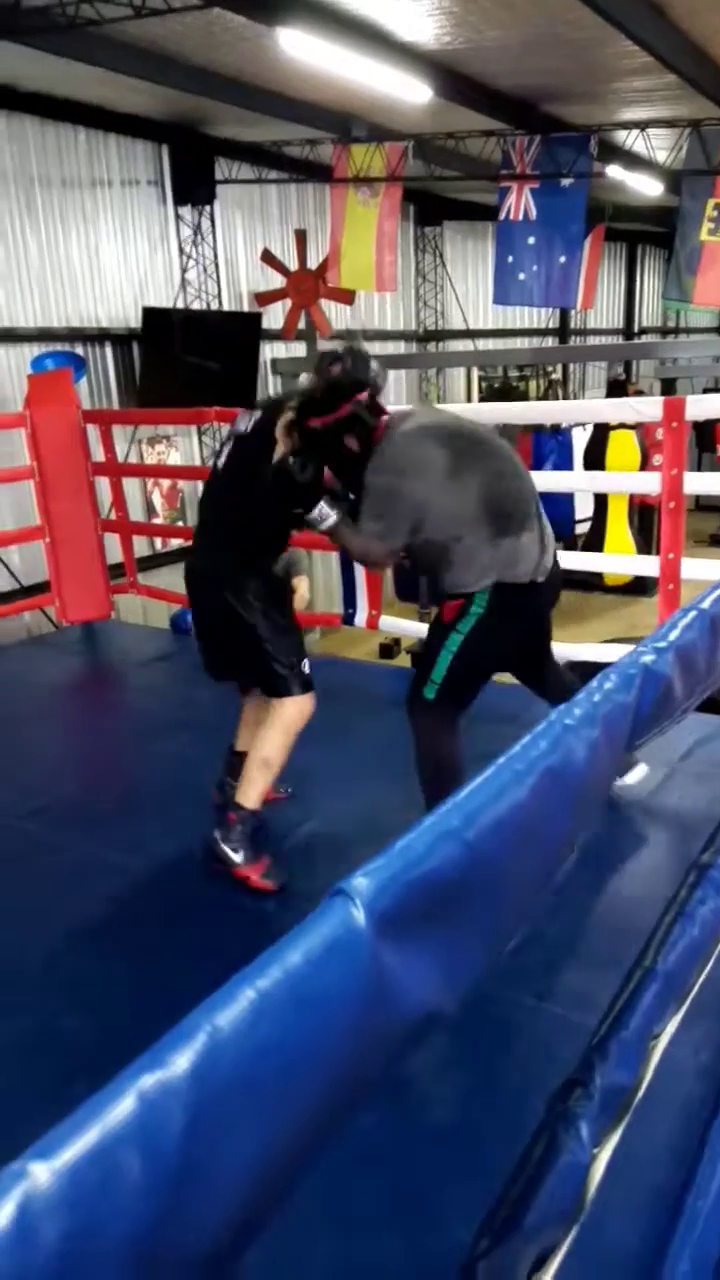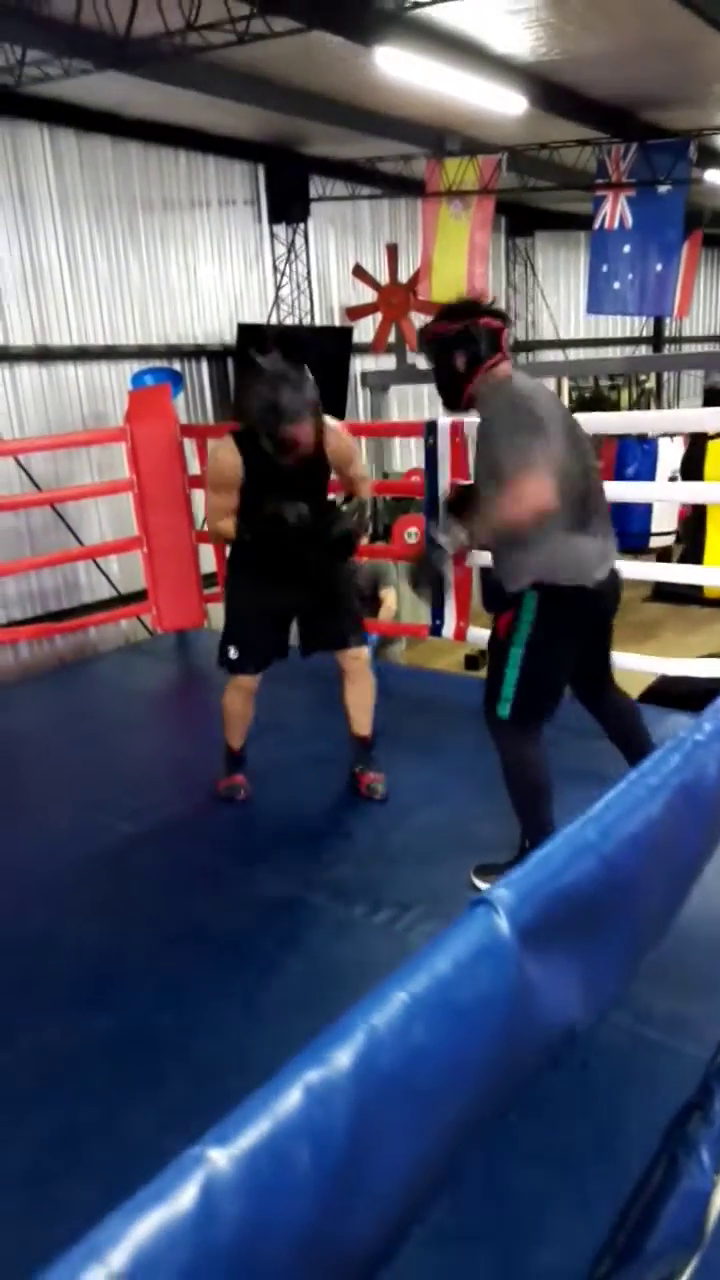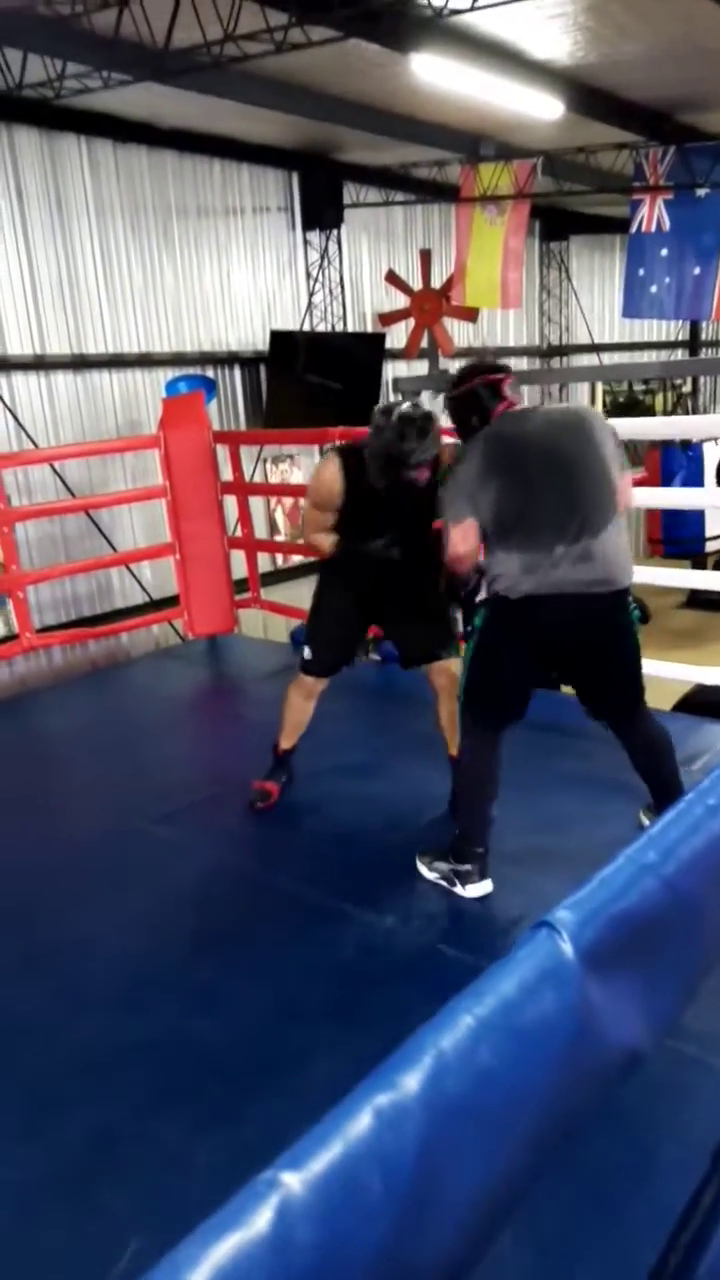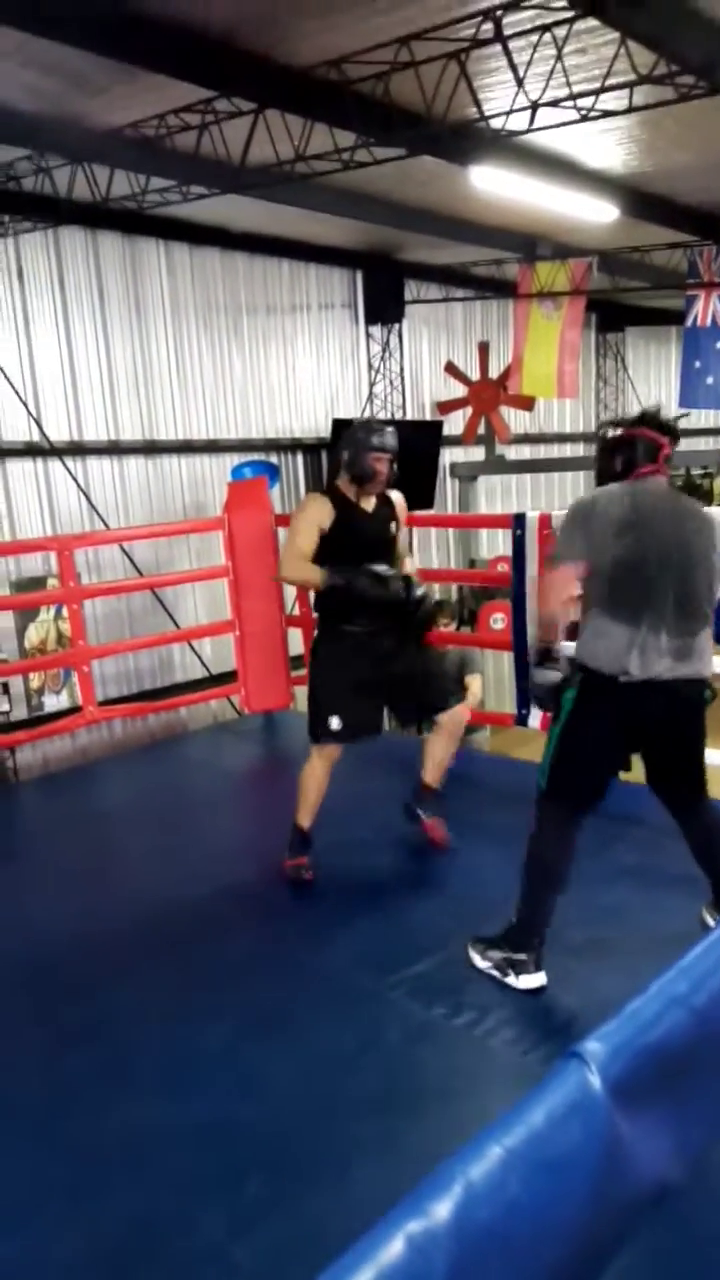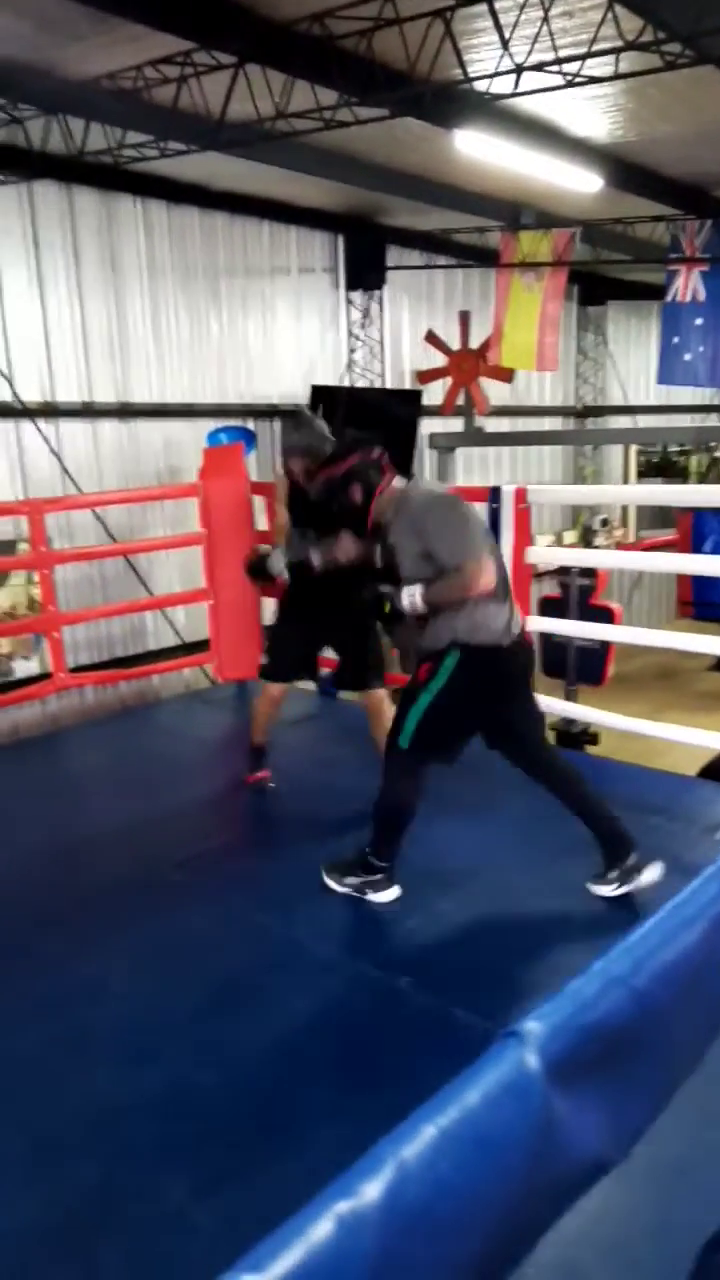
dt=1s
person 1, frame 1
left shoulder: (389, 473)
right shoulder: (420, 423)
left elbow: (375, 554)
left wrist: (319, 510)
left hip: (496, 588)
right hip: (535, 567)
left knee: (431, 707)
right knee: (538, 667)
person 1, frame 2
left shoulder: (514, 405)
right shoulder: (506, 406)
left elbow: (529, 495)
left wrist: (458, 530)
right wrist: (467, 506)
left hip: (552, 590)
right hip: (593, 576)
left knee: (512, 720)
right knee: (596, 688)
person 1, frame 3
left shoulder: (471, 460)
right shoulder: (588, 421)
left elbow: (462, 550)
right elbow: (623, 498)
left hip: (522, 606)
right hip: (604, 597)
left knee: (481, 726)
right knee: (630, 715)
left ankle: (468, 860)
person 1, frame 4
left shoulder: (596, 508)
left elbow: (560, 588)
left wrist: (544, 656)
left hip: (611, 683)
left knee: (560, 809)
left ankle: (523, 949)
person 1, frame 5
left shoulder: (427, 509)
right shoulder: (404, 508)
left elbow: (481, 578)
left wrist: (412, 598)
left hip: (473, 653)
right hip: (504, 647)
left knee: (405, 753)
right knee: (534, 753)
left ankle: (376, 870)
right ankle: (624, 860)
person 2, frame 1
left shoulder: (273, 419)
right elbow: (304, 499)
left hip: (221, 568)
right hip: (236, 574)
left knee: (269, 677)
right knee: (295, 699)
left ankle: (237, 778)
right ankle: (237, 830)
person 2, frame 2
left shoulder: (330, 435)
right shoulder: (230, 453)
left elbow: (361, 486)
right elbow: (218, 523)
left wrist: (350, 521)
right wrist: (267, 530)
left hip: (320, 558)
right hip: (258, 569)
left knee: (356, 657)
right knee: (244, 679)
left ankle: (364, 761)
right ankle: (233, 765)
person 2, frame 3
left shoulder: (440, 462)
right shoulder: (335, 473)
right elbow: (314, 533)
right wrist: (359, 554)
left hip: (413, 573)
right hip: (348, 577)
left knee: (446, 671)
right knee: (311, 679)
right ankle: (280, 767)
person 2, frame 4
left shoulder: (394, 502)
right shoulder: (319, 506)
right elbow: (291, 567)
left wrist: (411, 589)
right wrist: (342, 580)
left hip: (396, 633)
right hip: (344, 641)
left knee: (452, 714)
right knee: (327, 749)
left ankle: (424, 800)
right ankle: (298, 843)
person 2, frame 5
right shoulder: (287, 483)
right elbow: (282, 537)
left wrist: (308, 556)
right wrist: (284, 559)
left hip: (353, 602)
right hip: (303, 599)
left knee: (374, 693)
right knee: (273, 688)
right ankle: (257, 757)
